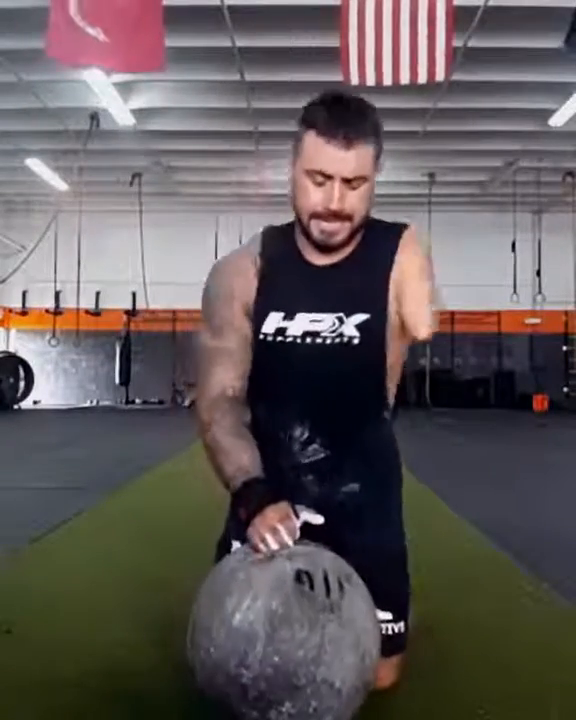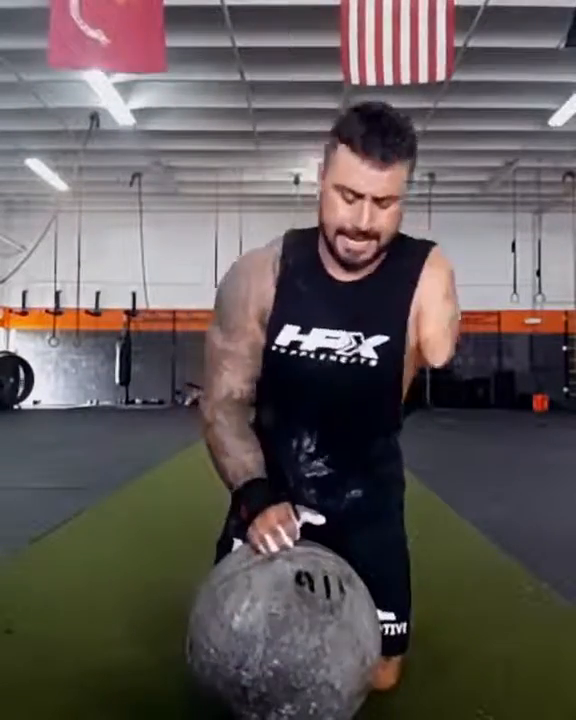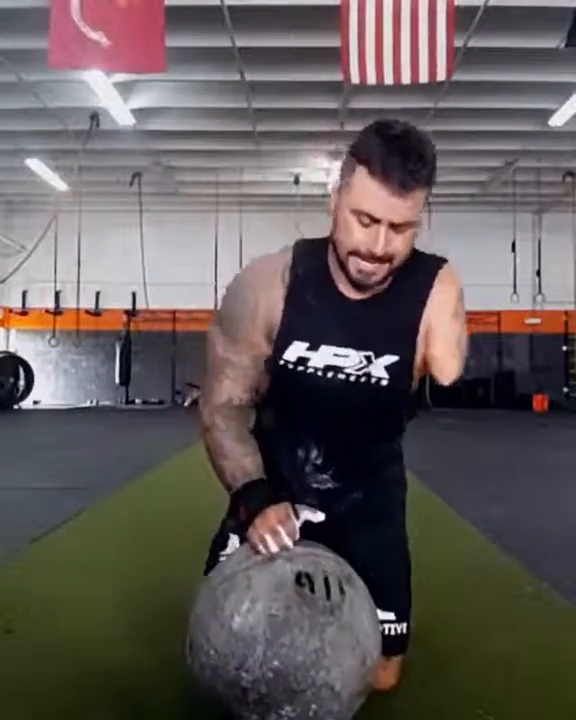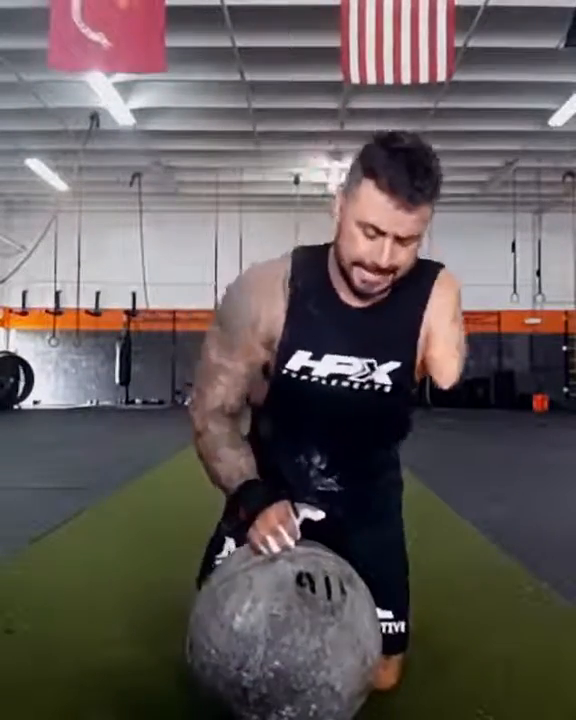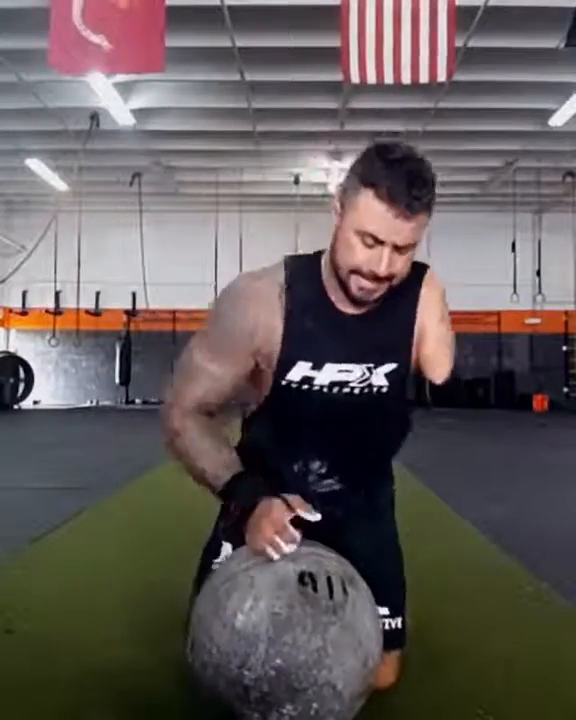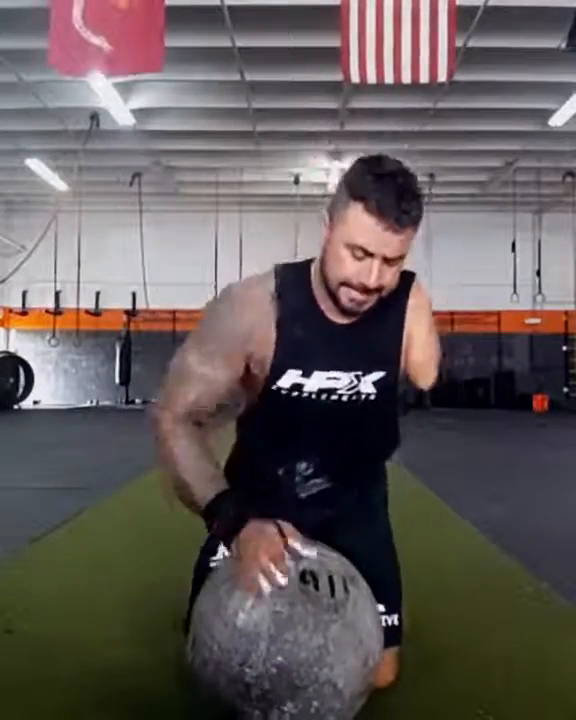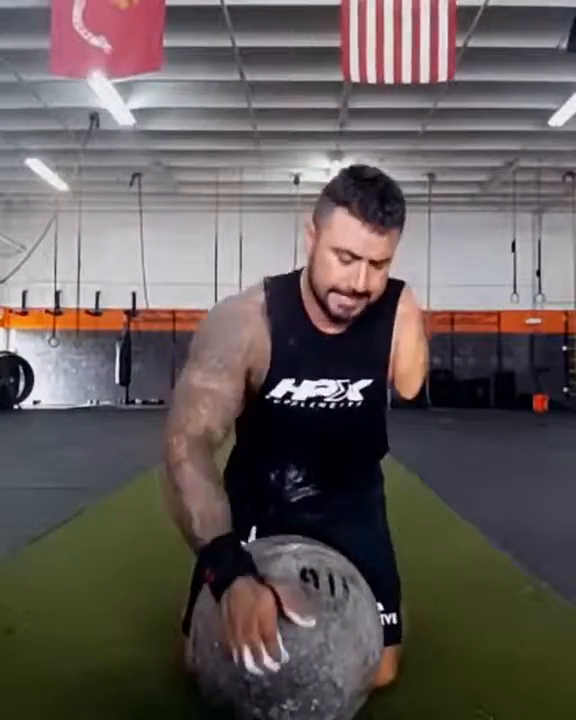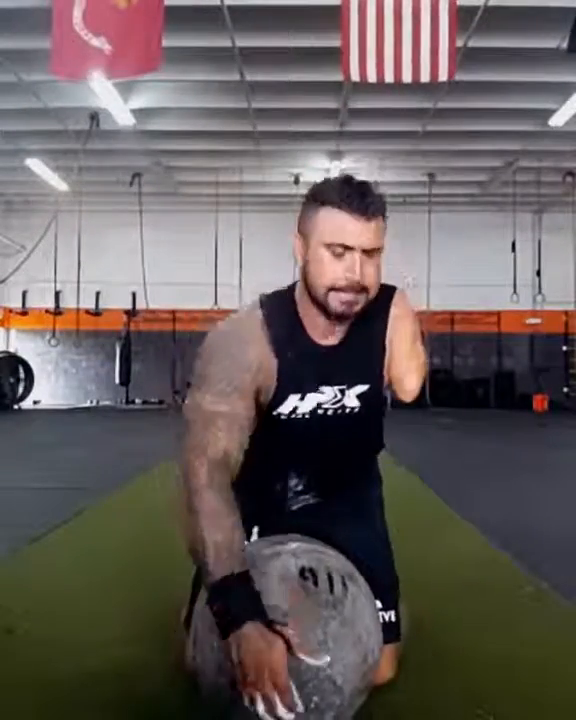
dt=0.1s
person 1, frame 1
left shoulder: (403, 255)
right shoulder: (240, 274)
right elbow: (219, 403)
right wrist: (254, 495)
left hip: (364, 488)
right hip: (270, 489)
left knee: (380, 674)
person 1, frame 2
left shoulder: (426, 274)
right shoulder: (257, 276)
right elbow: (224, 404)
right wrist: (256, 496)
left hip: (367, 494)
right hip: (274, 490)
left knee: (379, 675)
person 1, frame 3
left shoulder: (439, 290)
right shoulder: (265, 285)
right elbow: (222, 408)
right wrist: (253, 498)
left hip: (369, 499)
right hip: (272, 491)
left knee: (379, 675)
person 1, frame 4
left shoulder: (437, 294)
right shoulder: (264, 292)
right elbow: (212, 413)
right wrist: (251, 499)
left hip: (366, 501)
right hip: (270, 493)
left knee: (378, 675)
person 1, frame 5
left shoulder: (425, 296)
right shoulder: (259, 302)
right elbow: (185, 413)
right wrist: (244, 501)
left hip: (360, 501)
right hip: (265, 492)
left knee: (380, 672)
person 1, frame 6
left shoulder: (411, 305)
right shoulder: (251, 308)
right elbow: (174, 419)
right wrist: (232, 519)
left hip: (353, 503)
right hip: (255, 500)
left knee: (378, 671)
person 1, frame 7
left shoulder: (400, 312)
right shoulder: (241, 322)
right elbow: (189, 448)
right wrist: (231, 578)
left hip: (349, 502)
right hip: (256, 499)
left knee: (380, 672)
right ankle: (258, 581)
person 1, frame 8
left shoulder: (395, 316)
right shoulder: (243, 342)
right elbow: (207, 474)
right wrist: (240, 618)
left hip: (348, 504)
right hip: (261, 505)
left knee: (377, 669)
